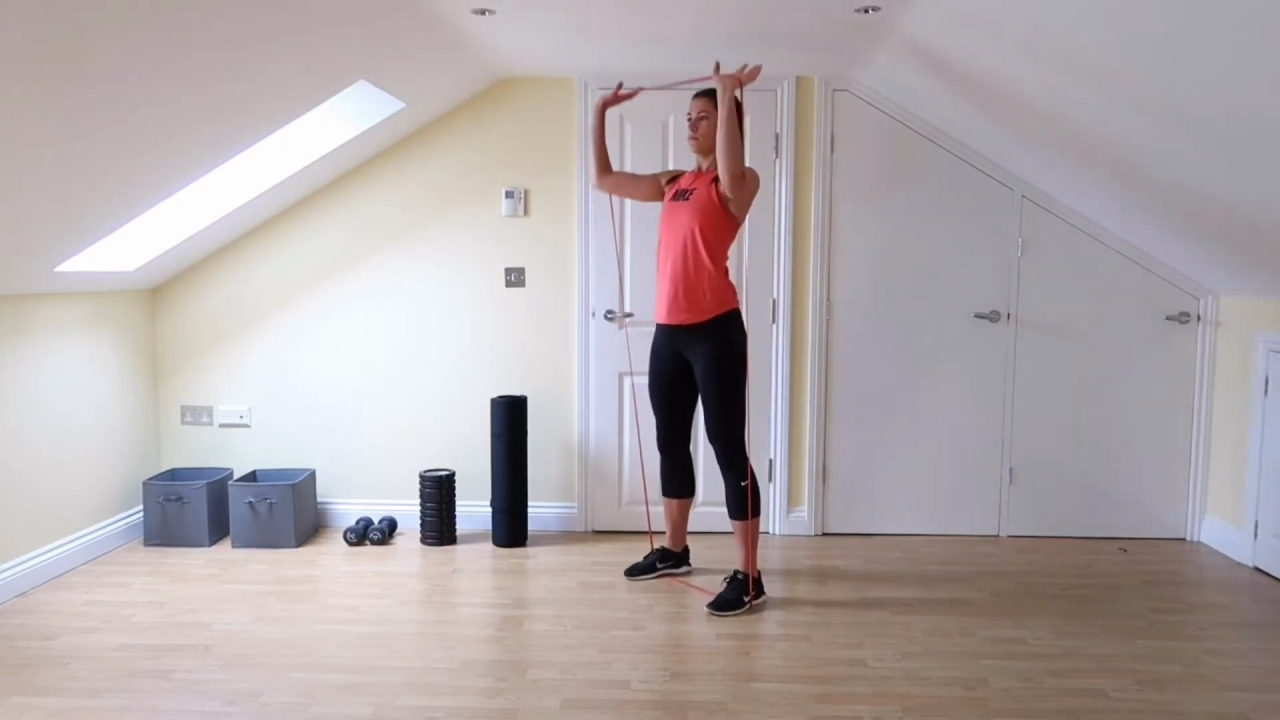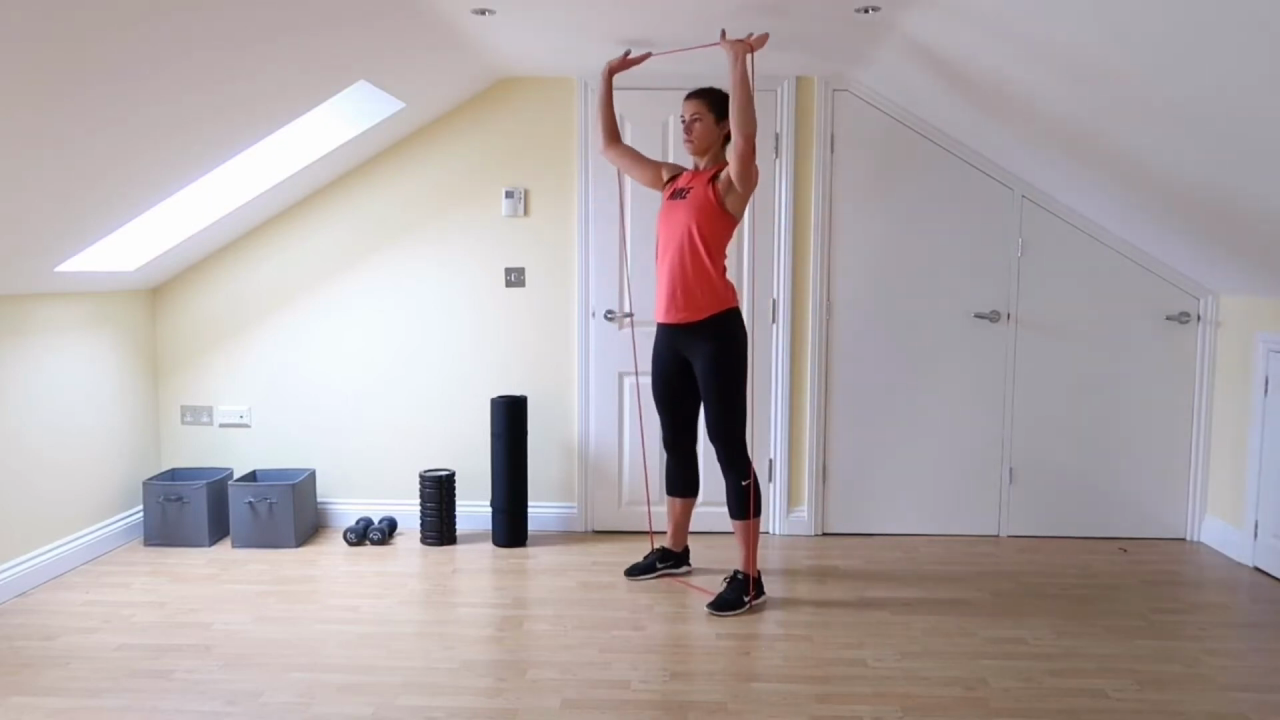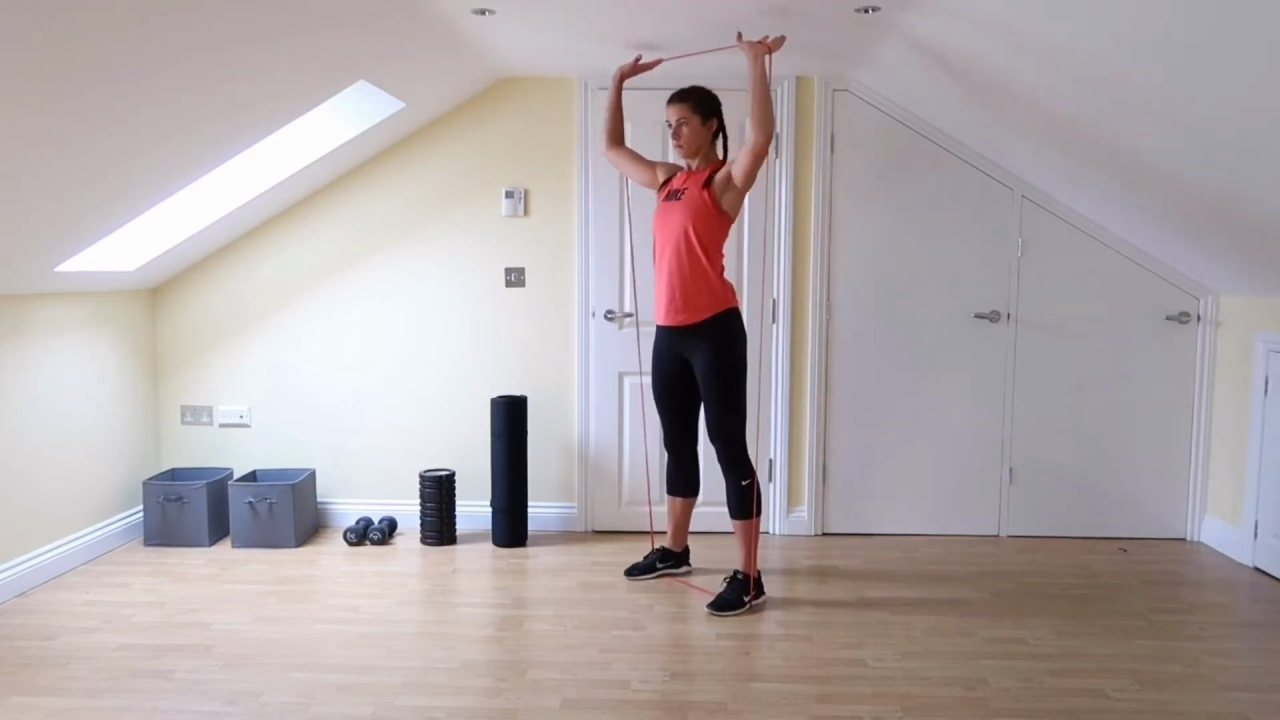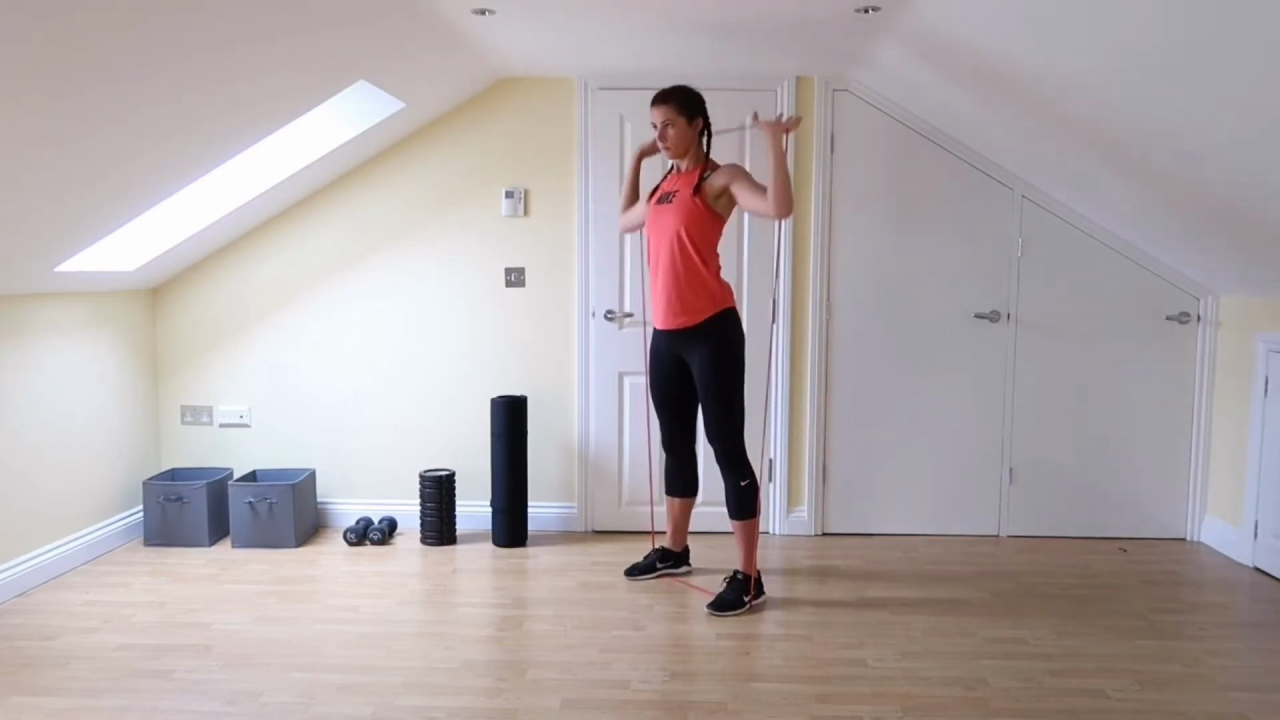
dt=0.4s
person 1, frame 1
left shoulder: (738, 184)
right shoulder: (671, 183)
left elbow: (732, 170)
right elbow: (603, 180)
left wrist: (728, 95)
right wrist: (601, 113)
left hip: (715, 330)
right hip: (669, 330)
left knee: (728, 447)
right knee: (671, 441)
left ankle: (748, 577)
right ankle: (674, 549)
person 1, frame 2
left shoulder: (733, 181)
right shoulder: (671, 179)
left elbow: (746, 137)
right elbow: (610, 145)
left wrist: (738, 61)
right wrist: (609, 78)
left hip: (715, 330)
right hip: (670, 331)
left knee: (728, 448)
right knee: (677, 443)
left ankle: (748, 577)
right ankle: (674, 549)
person 1, frame 3
left shoulder: (728, 180)
right shoulder: (666, 179)
left elbow: (761, 138)
right elbow: (610, 147)
left wrist: (755, 62)
right wrist: (619, 82)
left hip: (714, 330)
right hip: (669, 333)
left knee: (728, 447)
right knee: (677, 443)
left ankle: (748, 576)
right ankle: (674, 549)
person 1, frame 4
left shoulder: (722, 178)
right shoulder: (663, 184)
left elbow: (779, 208)
right elbow: (625, 219)
left wrist: (775, 142)
right wrist: (638, 160)
left hip: (711, 331)
right hip: (666, 334)
left knee: (727, 448)
right knee: (675, 444)
left ankle: (748, 576)
right ankle: (674, 549)
